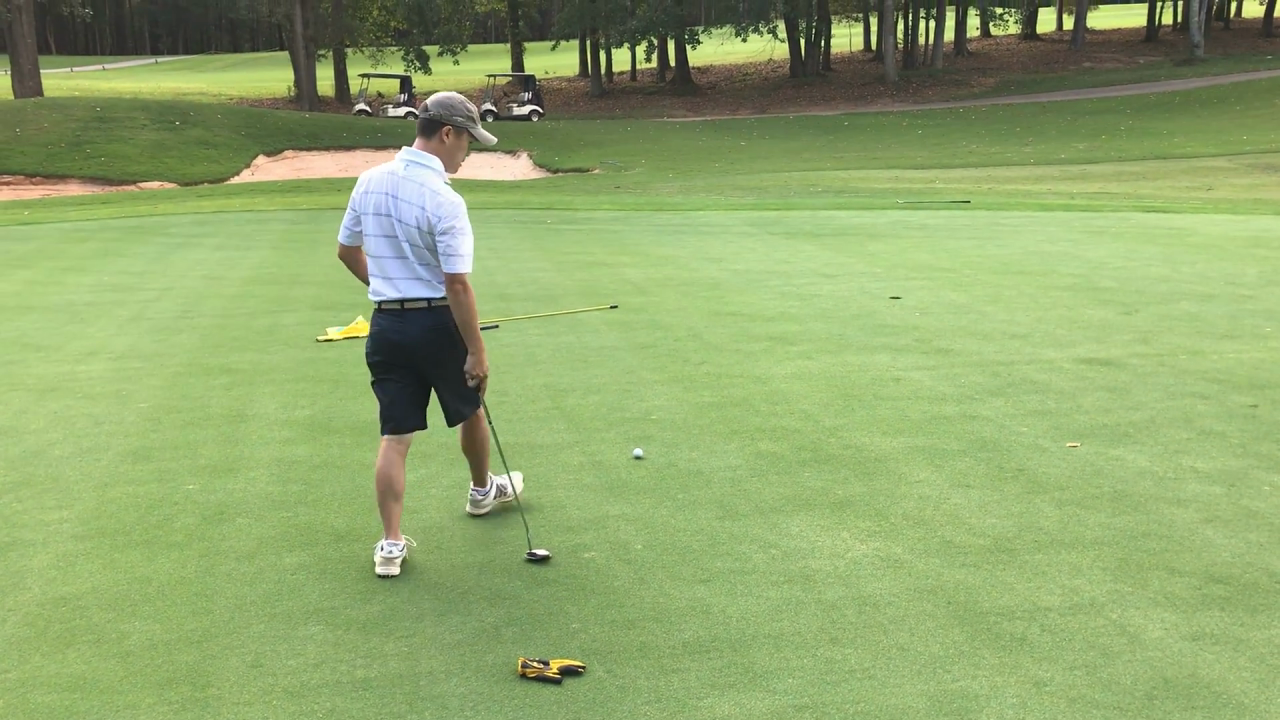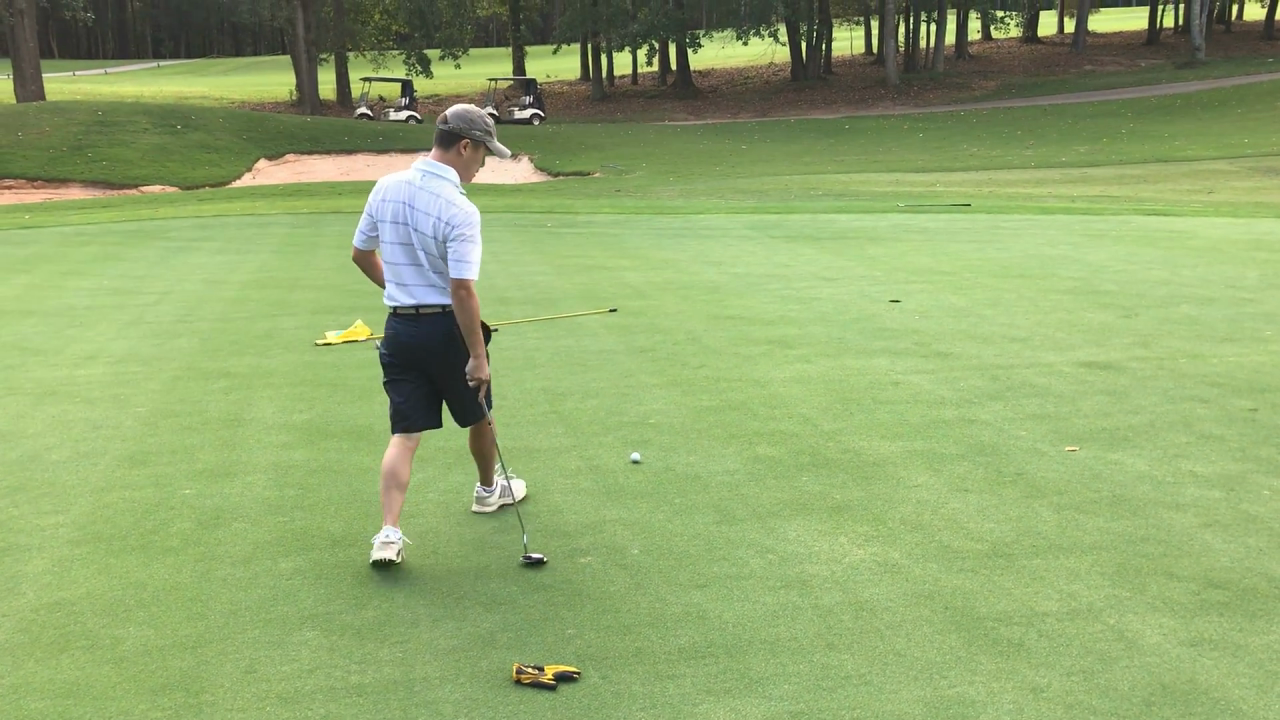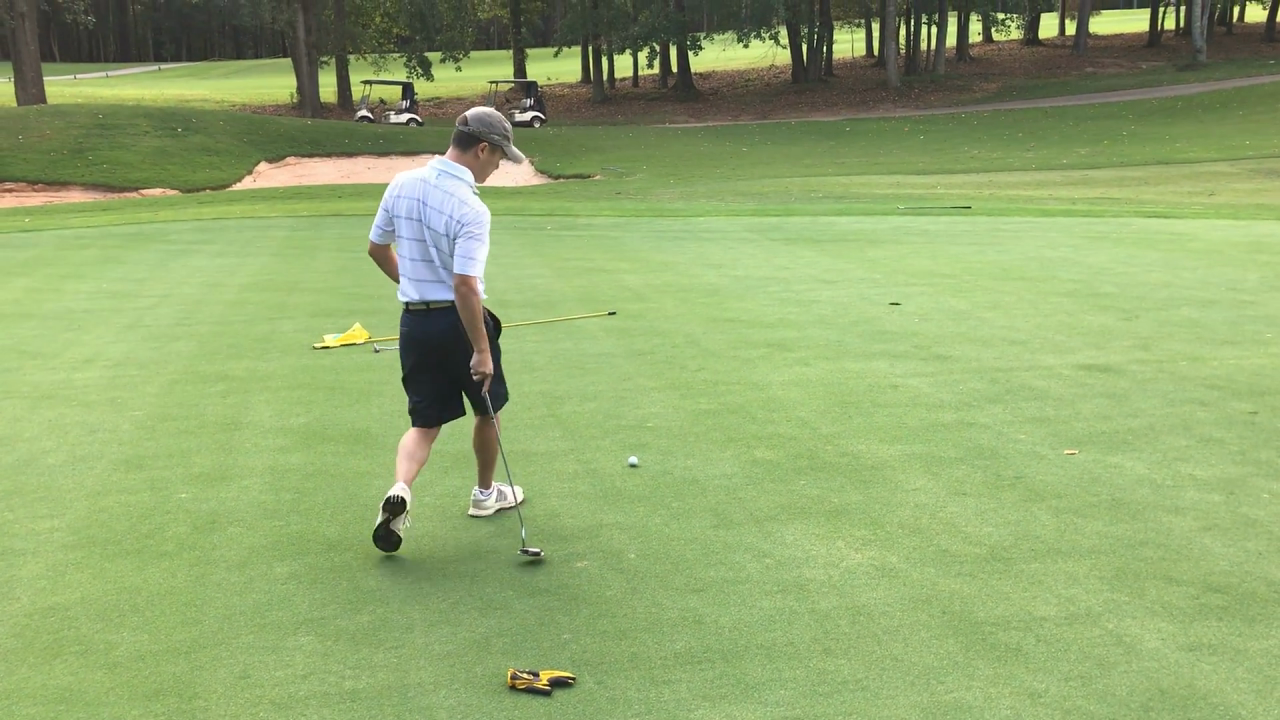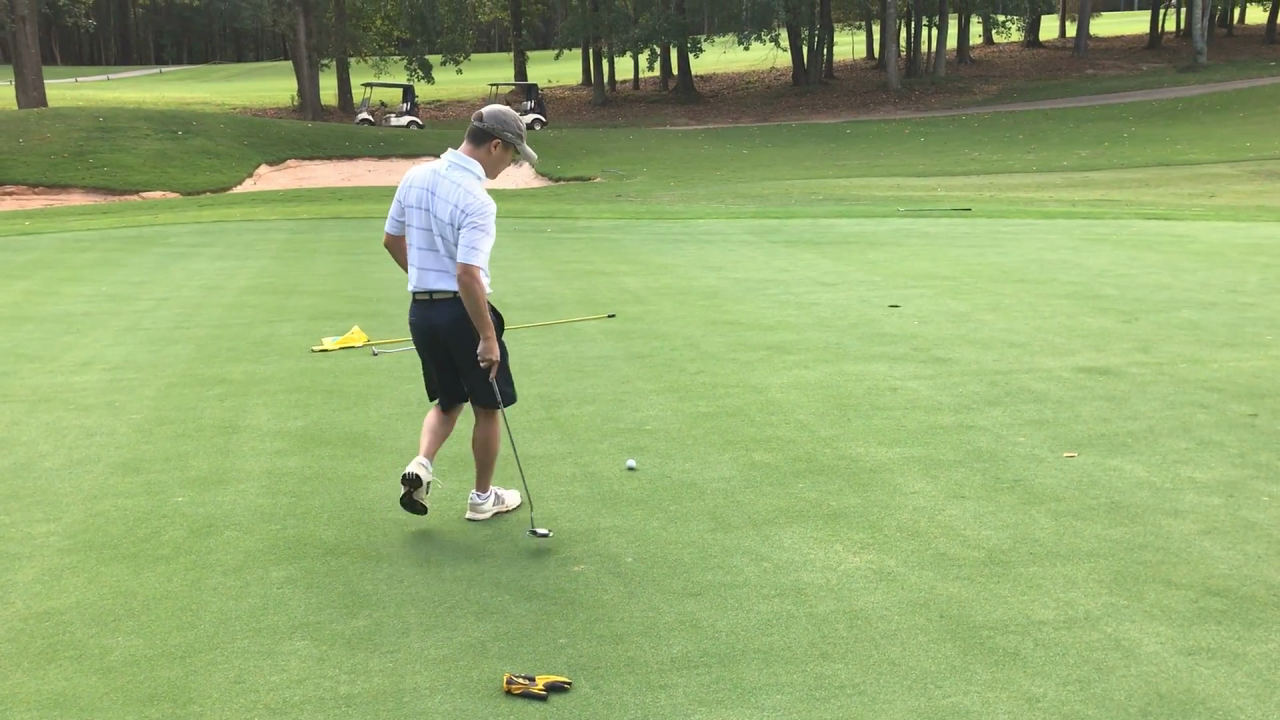
dt=0.1s
person 1, frame 1
left shoulder: (369, 181)
right shoulder: (445, 201)
left elbow: (346, 250)
right elbow: (456, 284)
right wrist: (478, 351)
left hip: (386, 324)
right hip: (435, 322)
left knee: (395, 436)
right knee: (469, 412)
left ankle: (390, 543)
right ankle: (483, 490)
person 1, frame 2
left shoulder: (385, 188)
right shoulder: (459, 210)
left elbow: (361, 253)
right elbow: (462, 290)
right wrist: (479, 357)
left hip: (400, 328)
right hip: (447, 327)
left knee: (405, 434)
right knee: (476, 416)
left ankle: (389, 532)
right ankle: (489, 489)
person 1, frame 3
left shoulder: (402, 183)
right shoulder: (471, 209)
left elbow: (377, 247)
right elbow: (465, 287)
right wrist: (482, 350)
left hip: (415, 322)
right hip: (456, 322)
left knee: (425, 424)
right knee: (485, 410)
left ankle: (400, 491)
right ankle: (487, 493)
person 1, frame 4
left shoulder: (415, 177)
right shoulder: (477, 201)
left elbow: (392, 240)
right elbow: (467, 277)
right wrist: (488, 338)
left hip: (421, 311)
right hip: (461, 313)
left knee: (448, 402)
right knee: (487, 406)
left ankle: (420, 464)
right ankle: (482, 495)
